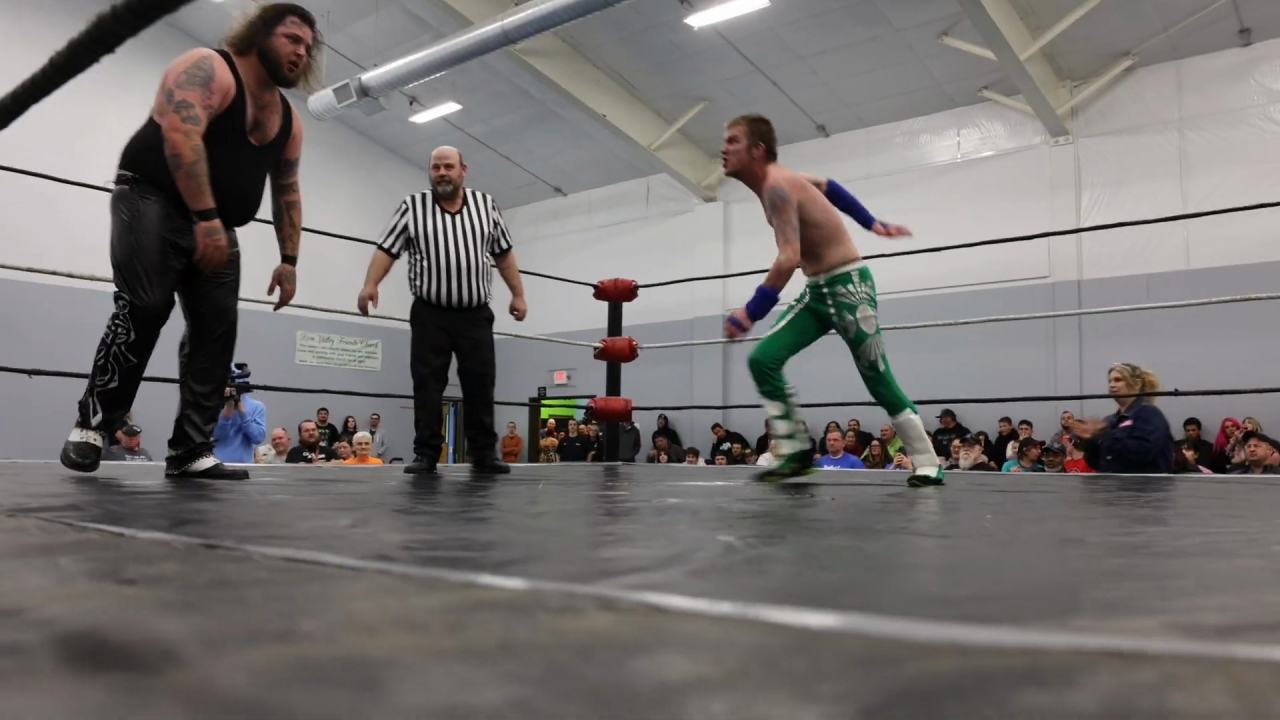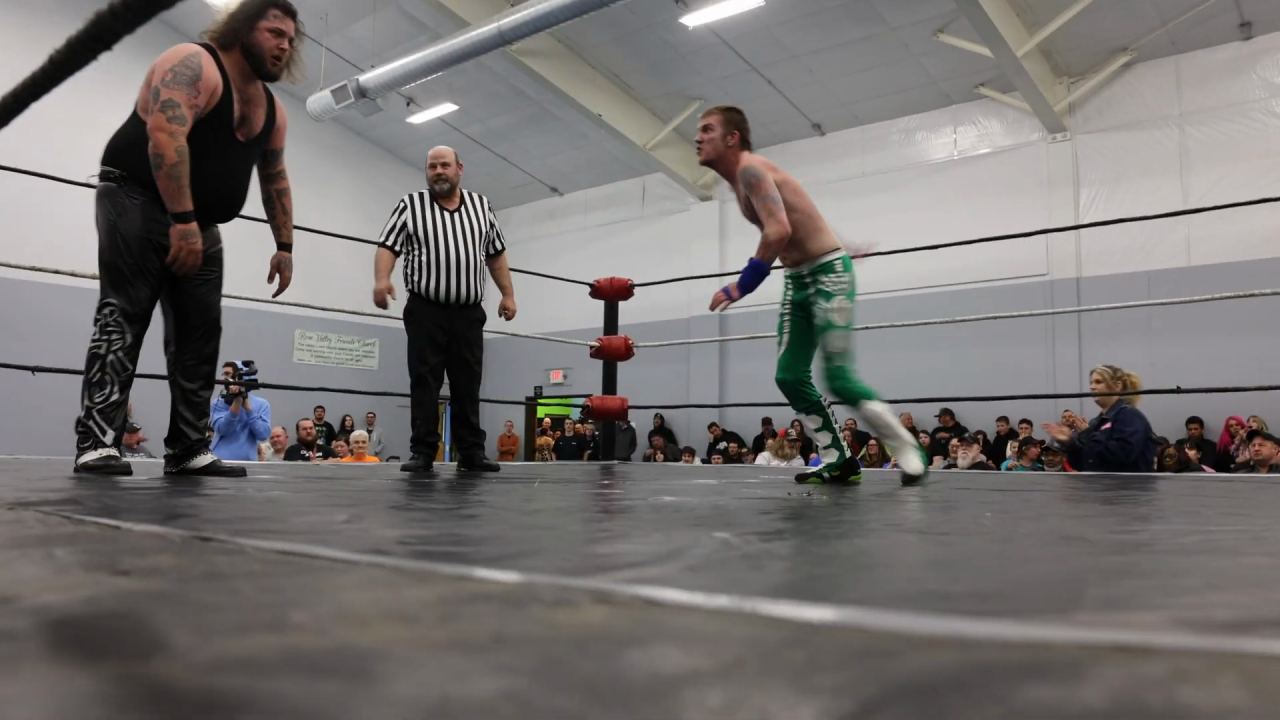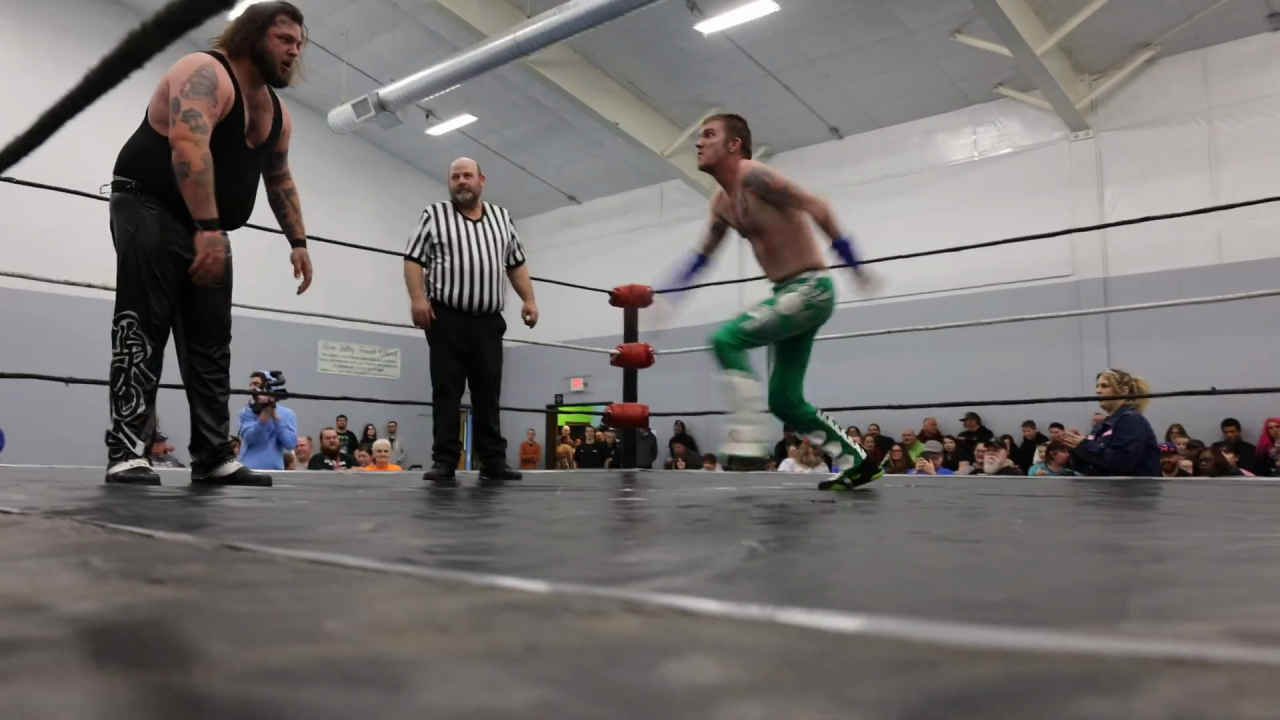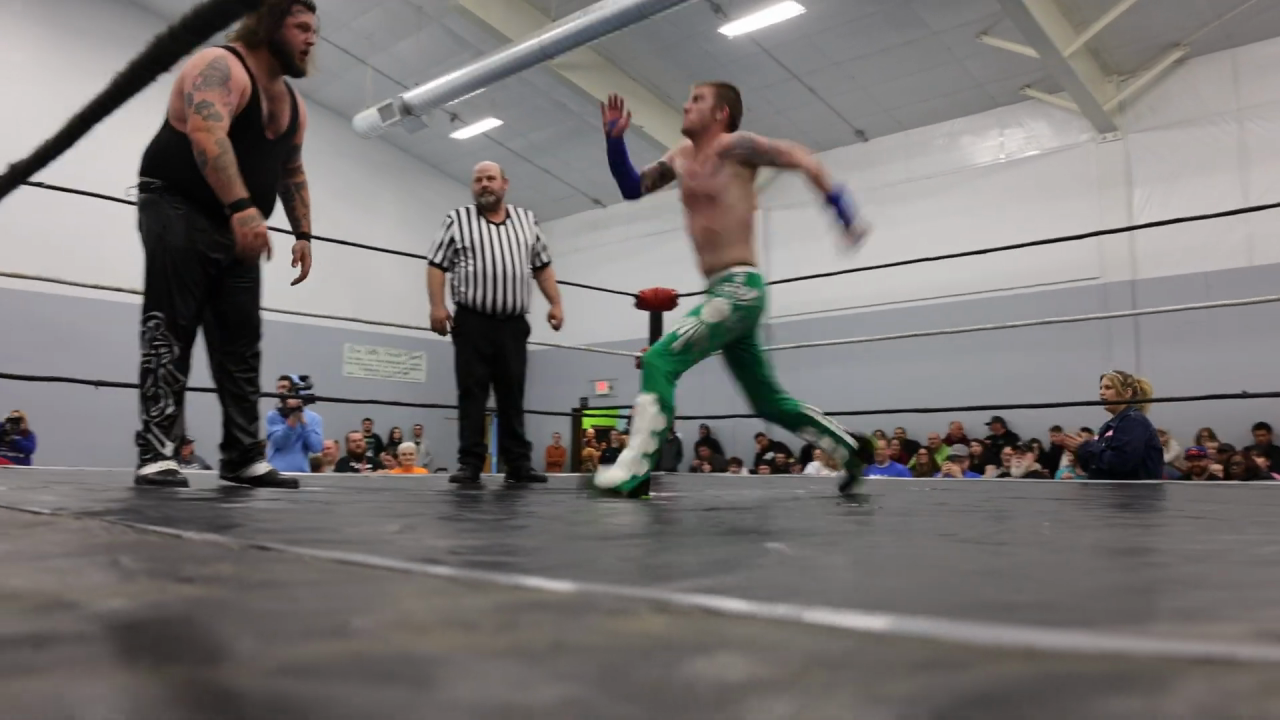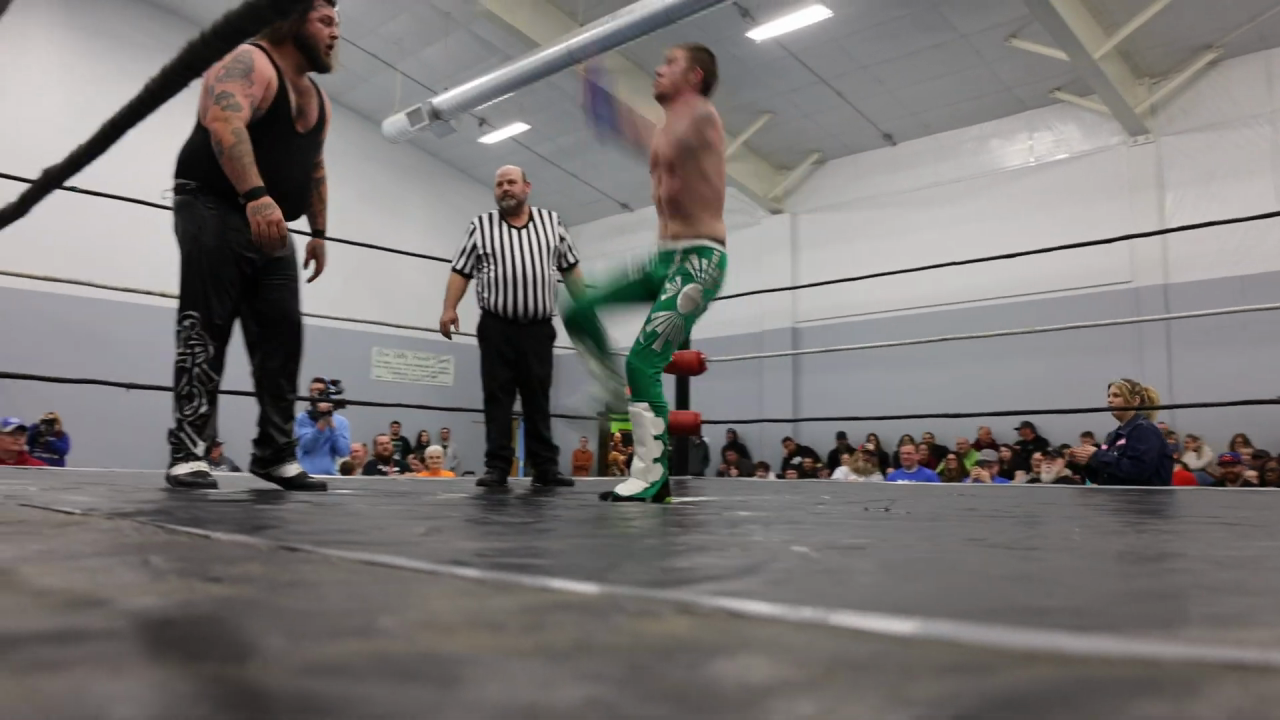
dt=0.2s
person 1, frame 1
left shoulder: (288, 120)
right shoulder: (208, 69)
left elbow: (287, 192)
right elbow: (181, 134)
left wrist: (288, 259)
right wrist: (206, 217)
left hip: (214, 228)
right hip: (151, 201)
left knee: (216, 333)
right knee: (142, 308)
left ankle: (191, 451)
right ankle: (93, 425)
person 1, frame 2
left shoulder: (271, 110)
right shoulder: (193, 65)
left elbow: (275, 180)
right elbow: (165, 135)
left wrist: (284, 244)
right wrist: (182, 220)
left hip: (198, 224)
right hip: (136, 200)
left knee: (199, 332)
right knee: (126, 312)
left ankle: (188, 448)
right ankle: (97, 441)
person 1, frame 3
left shoulder: (276, 112)
right shoulder: (206, 73)
left elbow: (280, 180)
right elbow: (190, 147)
left wrist: (298, 241)
right wrist: (209, 228)
left hip: (210, 229)
right hip: (150, 210)
left knee: (210, 341)
right knee: (144, 325)
left ankle: (213, 456)
right ankle: (127, 454)
person 1, frame 4
left shoulder: (293, 104)
right shoulder: (221, 66)
left elbow: (292, 173)
right elbow: (206, 134)
left wrist: (303, 234)
right wrist: (241, 209)
left hip: (235, 226)
right hip: (178, 210)
left knee: (240, 340)
right knee: (171, 327)
left ankle: (243, 455)
right ankle: (156, 454)
person 1, frame 5
left shoulder: (317, 98)
right shoulder: (250, 63)
left elbow: (314, 169)
right elbow: (223, 125)
left wrist: (318, 231)
right wrist: (255, 195)
left hip: (269, 228)
right hip: (216, 211)
left knee: (281, 335)
right knee: (207, 328)
left ankle: (275, 454)
right ankle: (187, 455)
person 2, frame 1
left shoulder: (776, 187)
right shoulder: (772, 181)
left elbow: (789, 259)
right elbow: (829, 187)
left wrist: (748, 314)
right wrist: (873, 224)
left hip: (849, 285)
right hip: (816, 290)
left knee: (879, 383)
right knee: (763, 360)
left ankle: (926, 461)
right ankle: (794, 451)
person 2, frame 2
left shoulder: (750, 168)
right shoulder: (741, 179)
left elbow: (779, 230)
left wrist: (739, 286)
right wrist: (838, 240)
left hip: (829, 276)
right hip: (799, 280)
left knee: (838, 378)
right knee: (789, 376)
left ankle: (907, 451)
right ankle: (837, 457)
person 2, frame 3
left shoulder: (754, 177)
right shoulder: (723, 199)
left elbow: (818, 206)
right elbow: (705, 252)
left wrist: (853, 263)
left hip: (811, 289)
right hip: (789, 294)
left knee: (726, 340)
right knee: (785, 400)
left ankle: (750, 438)
right ankle: (854, 462)
person 2, frame 4
left shoulder: (736, 148)
right shoulder: (683, 157)
left elbow: (807, 162)
right elbow: (631, 187)
left wrist: (845, 214)
right wrist: (615, 137)
left hip: (739, 289)
right hip: (721, 294)
left knee: (659, 361)
right knee: (770, 403)
left ankle: (633, 470)
right ankle: (844, 447)
person 2, frame 5
left shoulder: (700, 112)
right shoulder: (665, 125)
left elbow: (669, 148)
left hip: (699, 265)
right hip: (667, 259)
left knee: (643, 361)
right knee: (578, 313)
left ankle: (652, 478)
right ankle: (618, 390)
person 3, frame 1
left shoulder: (485, 205)
right shoulder: (412, 206)
left elbow: (504, 254)
right elbow: (386, 249)
left wrist: (518, 294)
right wrist: (370, 284)
left hip: (475, 314)
right hip: (430, 314)
left knee: (480, 382)
right knee: (427, 383)
left ankle: (484, 452)
right ankle: (426, 454)
person 3, frame 2
left shoulder: (481, 206)
right shoulder: (410, 205)
left elbow: (496, 255)
right elbow: (387, 246)
left wrist: (508, 294)
right wrist: (382, 279)
left hip: (468, 312)
right hip: (425, 311)
left knee: (468, 383)
right knee: (424, 380)
left ankle: (471, 452)
right ankle: (422, 452)
person 3, frame 3
left shoulder: (502, 218)
right shoulder: (433, 215)
left elbow: (516, 264)
right elbow: (413, 260)
left wrist: (529, 299)
right wrist: (418, 298)
left hip: (489, 321)
right hip: (446, 319)
left knee: (488, 391)
right knee: (446, 389)
left ankle: (493, 460)
right ankle: (444, 460)
person 3, frame 4
left shoulder: (527, 220)
right shoulder: (457, 219)
left elbow: (542, 267)
right elbow: (437, 265)
left wrist: (555, 303)
right wrist: (437, 305)
left hip: (513, 324)
right hip: (472, 322)
left knee: (512, 393)
right knee: (472, 391)
left ankle: (519, 463)
right ankle: (470, 463)
person 3, frame 5
left shoulder: (551, 222)
right shoulder: (481, 225)
left elbow: (570, 268)
right elbow: (461, 271)
right wrist: (449, 308)
left hip: (538, 328)
right hip: (496, 327)
left knee: (538, 398)
right knee: (497, 396)
left ankle: (545, 467)
right ankle: (496, 467)
